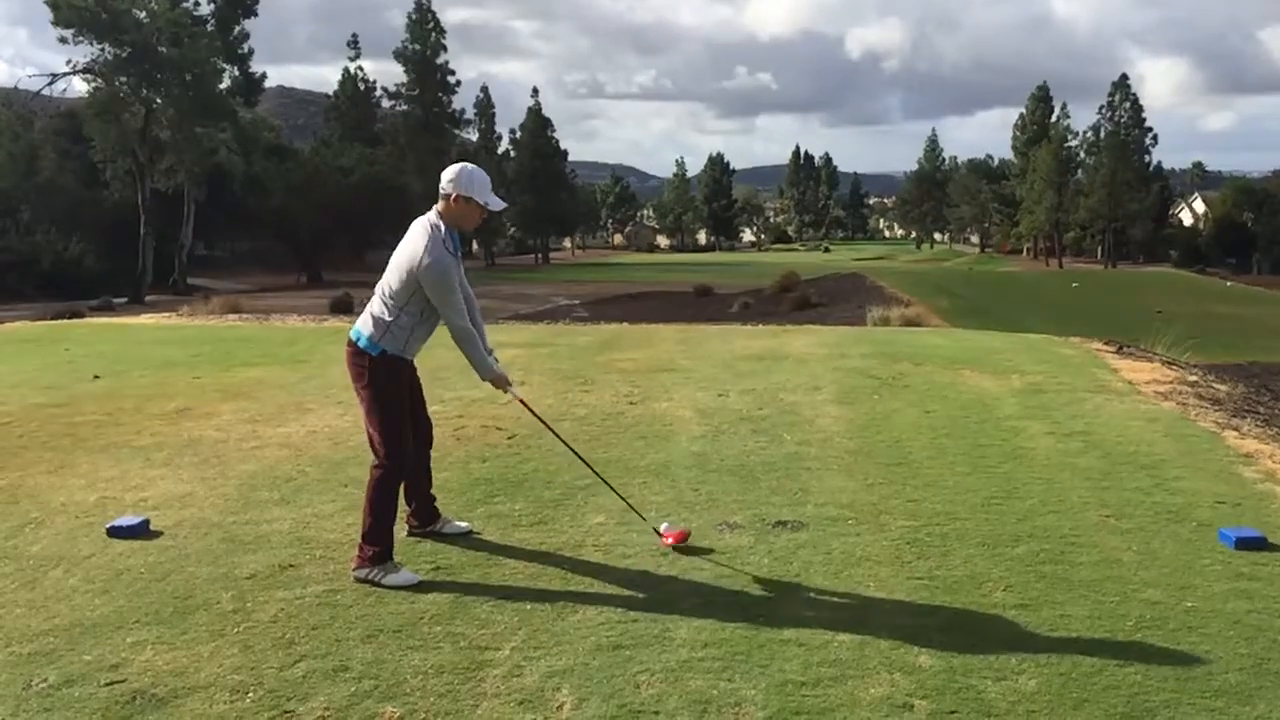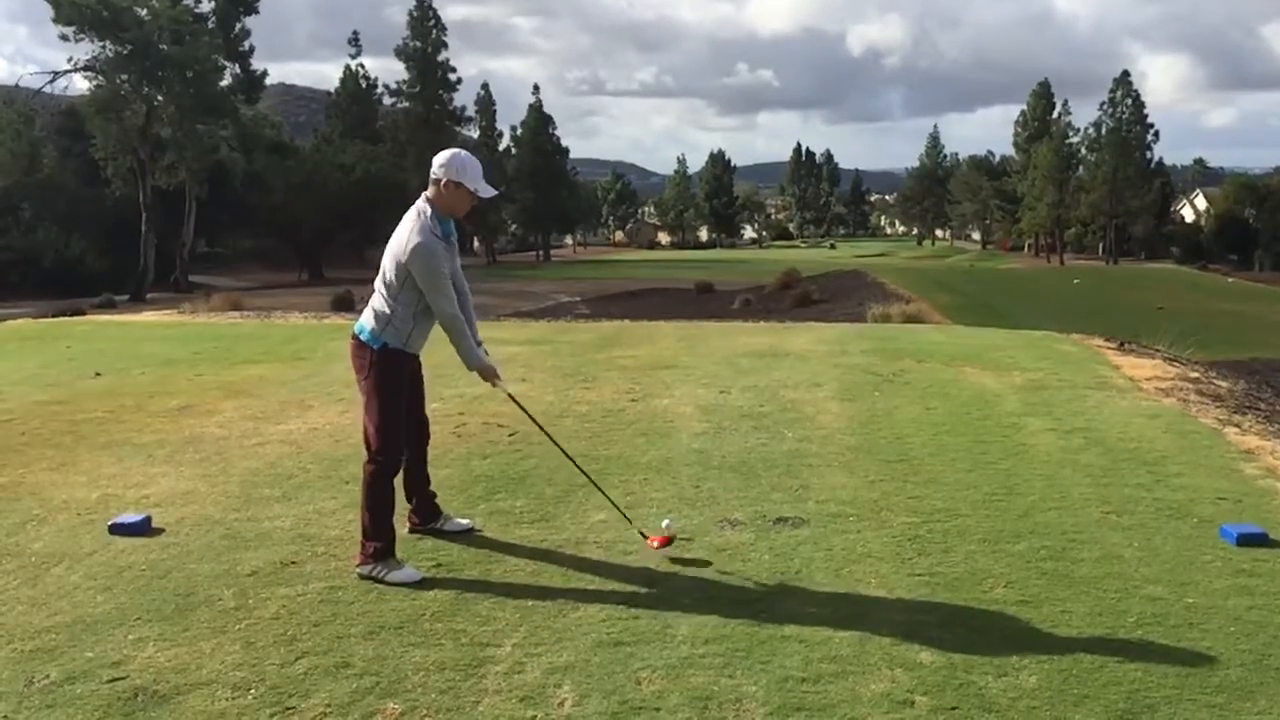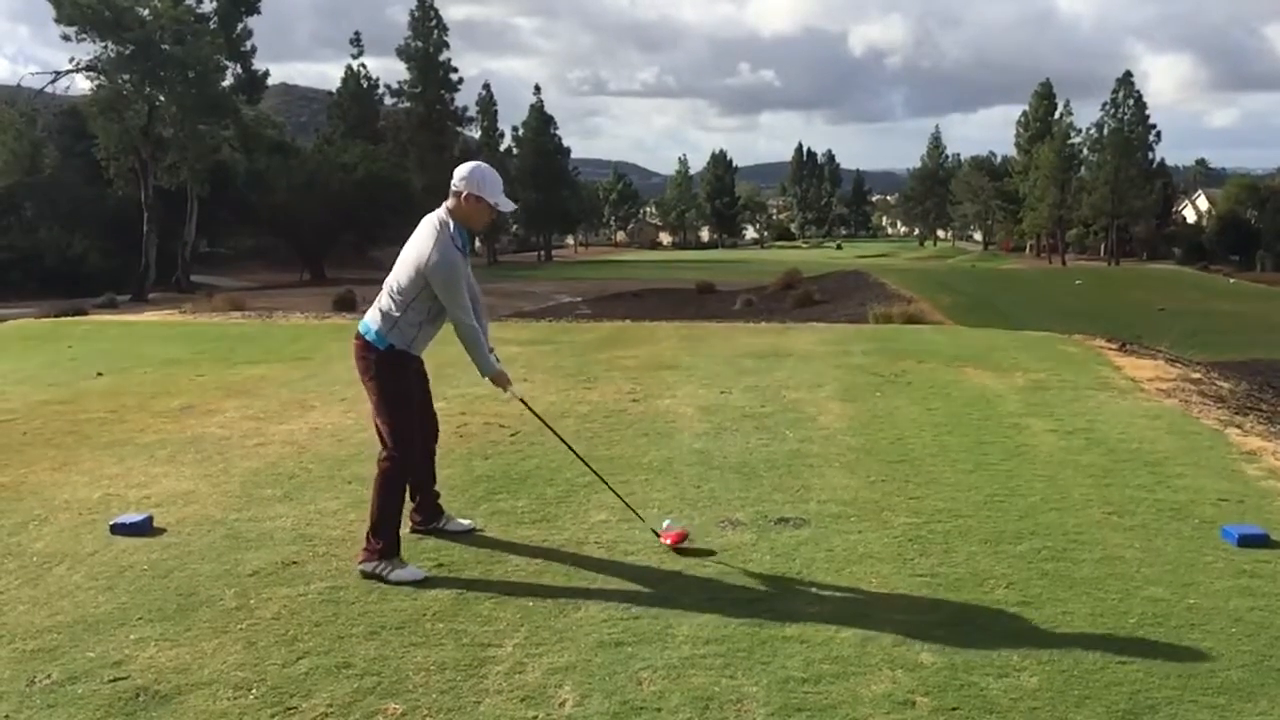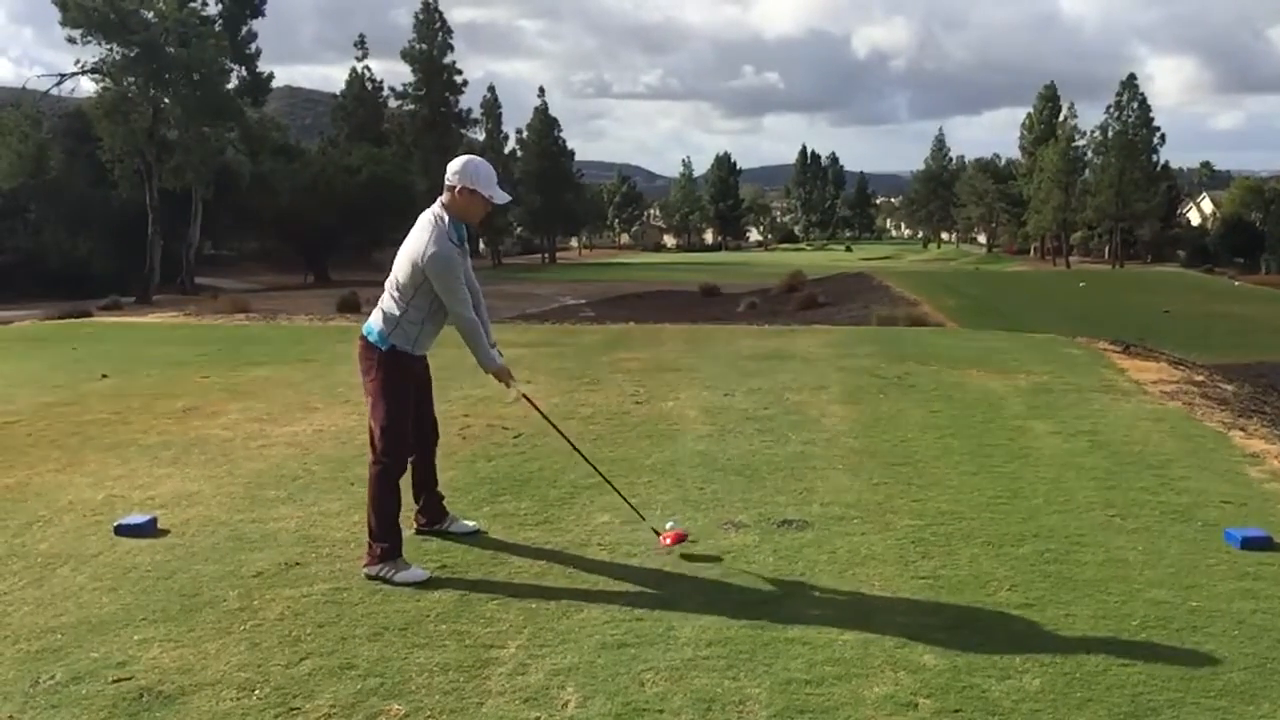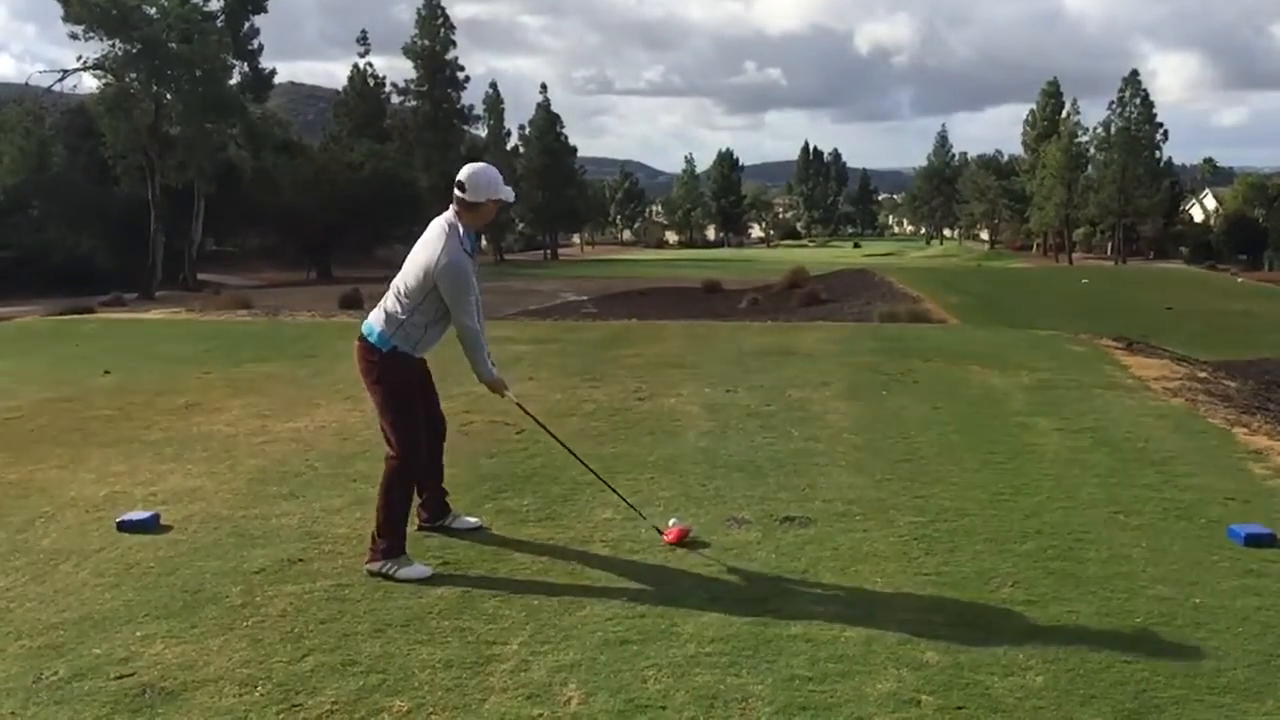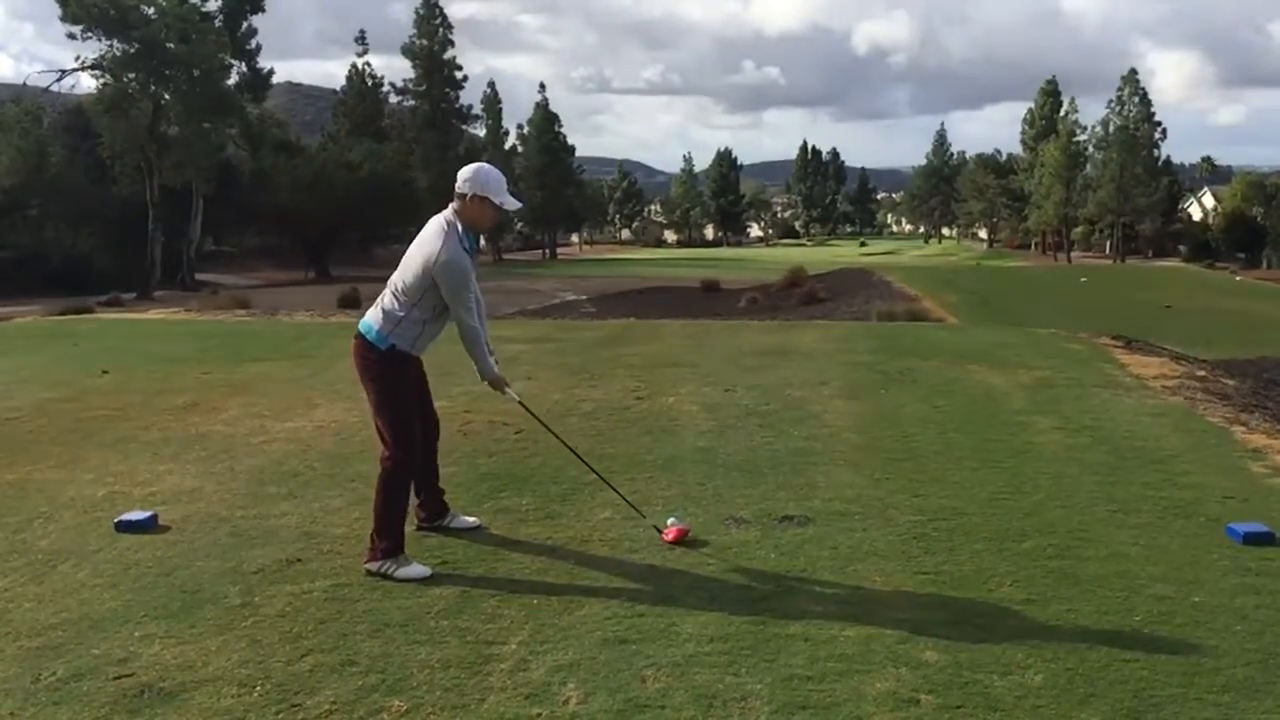
dt=0.7s
person 1, frame 1
left shoulder: (441, 232)
right shoulder: (433, 256)
left elbow: (466, 299)
right elbow: (457, 323)
left wrist: (489, 357)
right wrist: (488, 371)
left hip: (395, 353)
right hip: (375, 356)
left knee: (419, 437)
right knee: (393, 455)
left ankle: (423, 516)
right ankle: (371, 558)
person 1, frame 2
left shoulder: (441, 225)
right shoulder: (422, 240)
left elbow: (459, 291)
right elbow: (446, 311)
left wrist: (478, 348)
right wrist: (476, 362)
left hip: (402, 348)
right hip: (380, 349)
left knee: (415, 435)
right knee: (386, 450)
left ankle: (424, 514)
right ankle: (374, 555)
person 1, frame 3
left shoulder: (446, 227)
right shoulder: (442, 252)
left elbow: (472, 294)
right elbow: (463, 320)
left wrist: (490, 354)
right wrist: (490, 369)
left hip: (401, 348)
right hip: (383, 351)
left knee: (425, 432)
right knee: (401, 448)
left ankle: (427, 513)
right ankle: (378, 553)
person 1, frame 4
left shoulder: (451, 226)
right shoulder: (437, 247)
left elbow: (471, 292)
right elbow: (462, 314)
left wrist: (492, 348)
right wrist: (491, 363)
left hip: (410, 350)
right hip: (387, 351)
left knee: (424, 436)
right knee: (391, 452)
left ankle: (431, 515)
right ankle: (381, 556)
person 1, frame 5
left shoulder: (451, 227)
right shoulder: (452, 258)
left elbow: (473, 307)
right elbow: (466, 325)
left wrist: (485, 362)
right wrist: (487, 374)
left hip: (403, 350)
right hip: (385, 354)
left knee: (433, 430)
right knee: (407, 448)
left ankle: (434, 511)
right ankle: (385, 552)
person 1, frame 6
left shoulder: (451, 226)
right shoulder: (450, 255)
left elbow: (473, 301)
right elbow: (466, 321)
left wrist: (489, 355)
right wrist: (488, 370)
left hip: (399, 347)
right hip: (382, 351)
left knee: (426, 430)
right knee: (402, 448)
left ankle: (432, 510)
right ankle: (383, 552)
